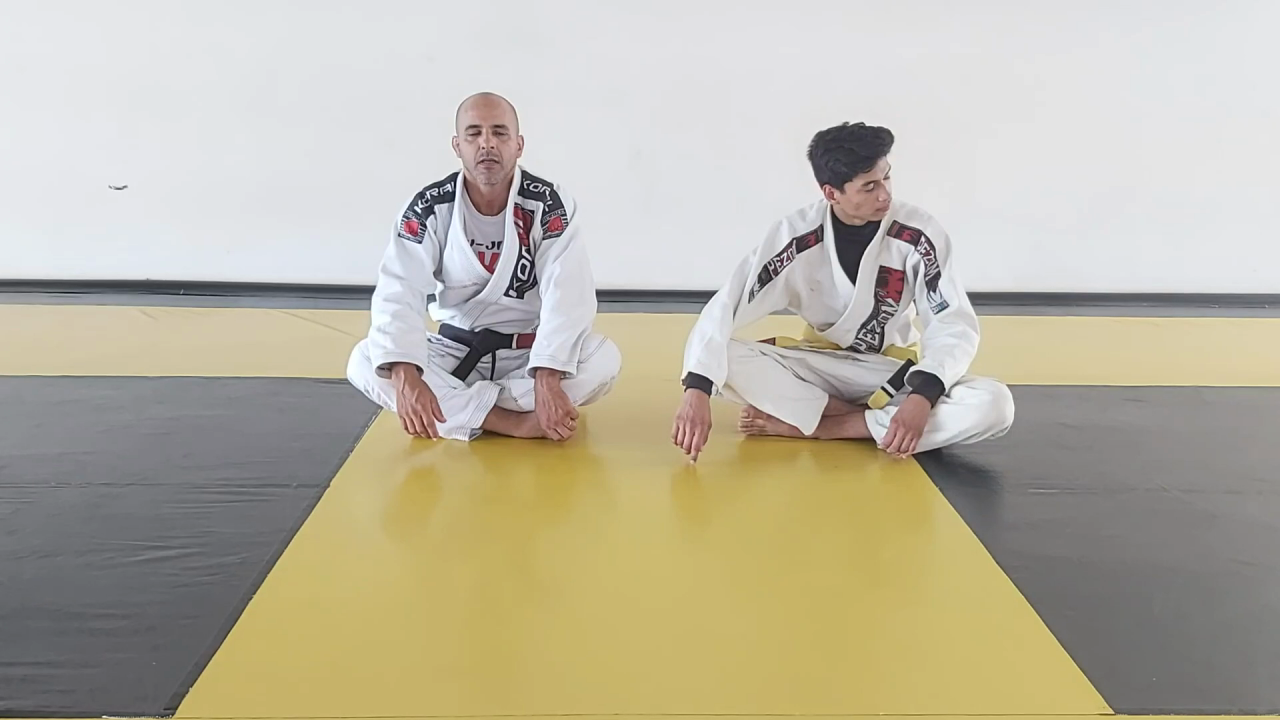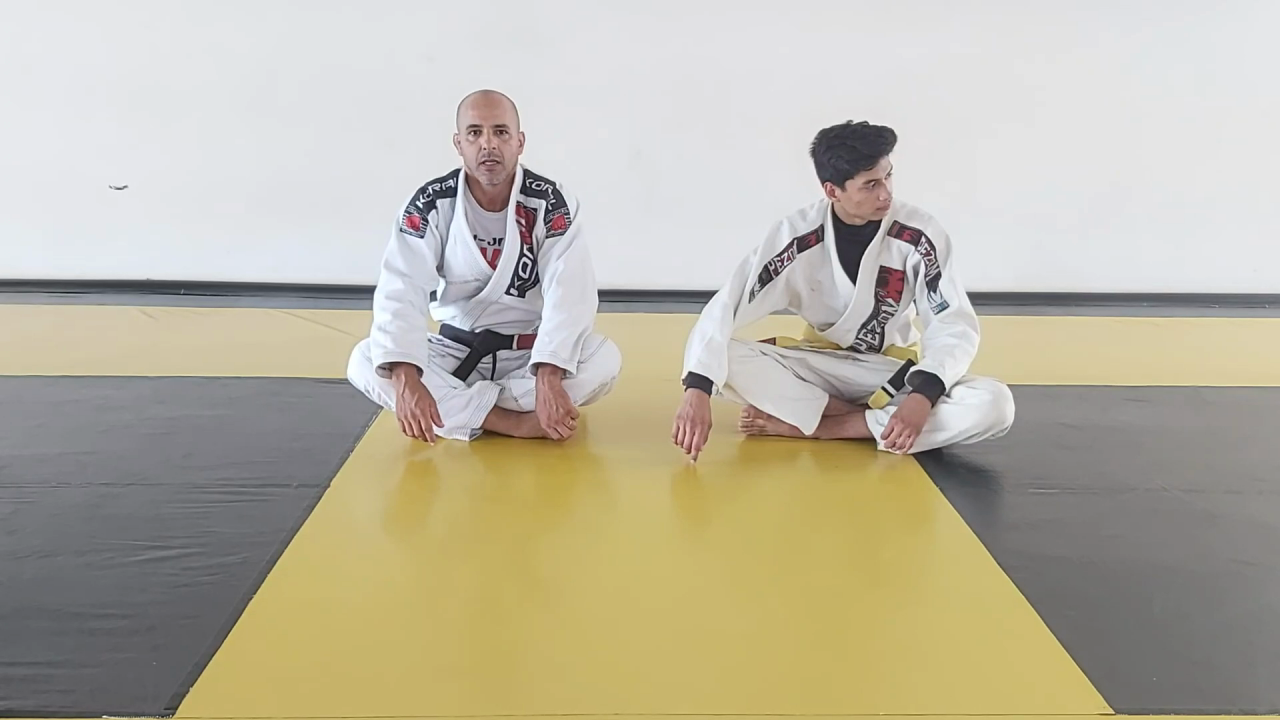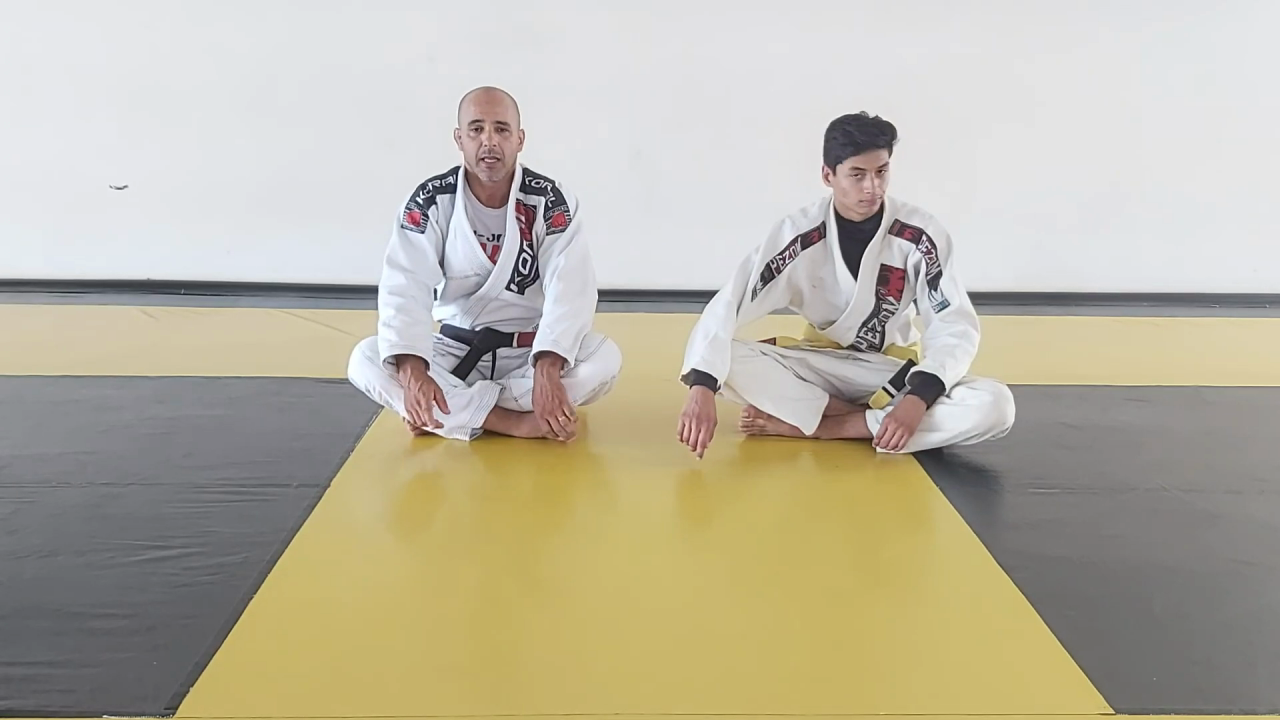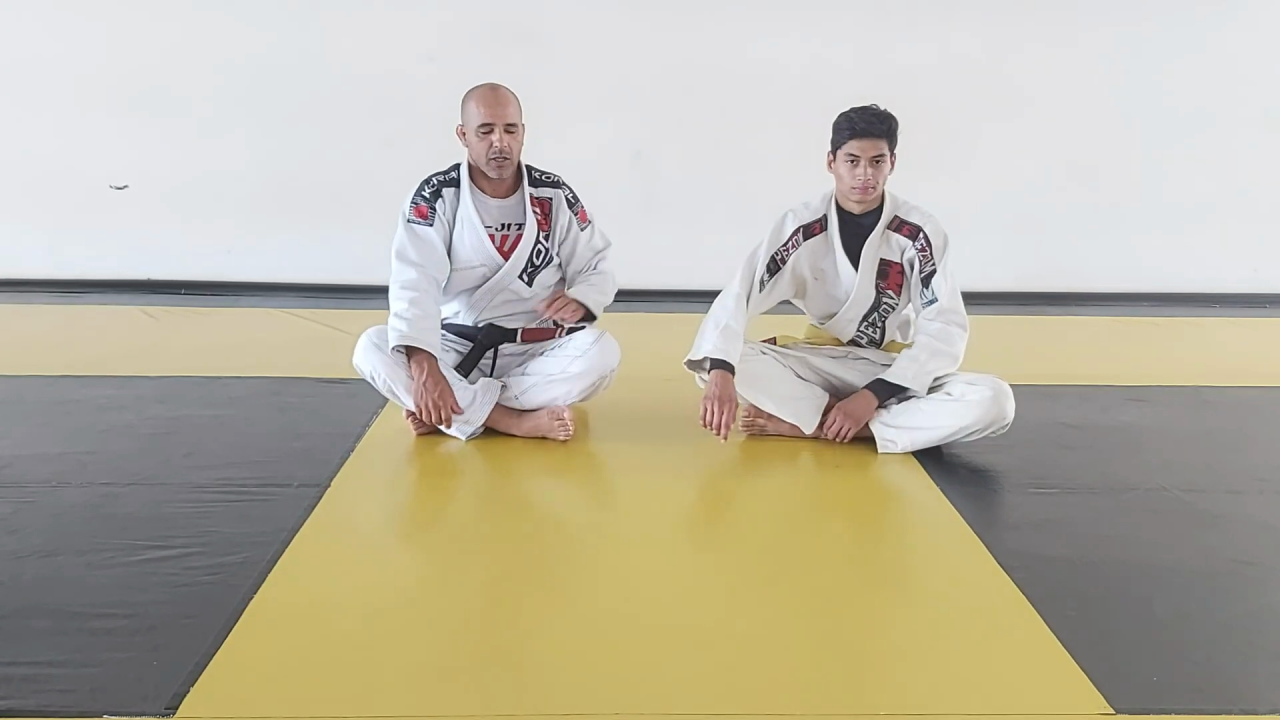
dt=0.4s
person 1, frame 1
left shoulder: (550, 204)
right shoulder: (429, 209)
left elbow: (567, 297)
right elbow: (398, 294)
left wrist: (548, 381)
right wrist: (406, 377)
left hip: (530, 353)
right hip: (456, 351)
left knee: (603, 359)
right knee: (365, 362)
left ankle: (454, 411)
right ankle: (516, 422)
person 1, frame 2
left shoulder: (552, 203)
right shoulder: (430, 206)
left elbow: (569, 296)
right elbow: (400, 292)
left wrist: (549, 380)
right wrist: (406, 380)
left hip: (531, 352)
right hip: (456, 350)
left knee: (603, 360)
right knee: (365, 362)
left ankle: (456, 410)
right ankle: (515, 421)
person 1, frame 3
left shoulder: (551, 201)
right shoulder: (429, 202)
left elbow: (570, 291)
right elbow: (404, 289)
left wrist: (548, 374)
right wrist: (413, 372)
left hip: (532, 352)
right hip: (457, 350)
left knee: (604, 359)
right knee: (366, 362)
left ankle: (458, 412)
right ankle: (515, 422)
person 1, frame 4
left shoulder: (555, 196)
right shoulder: (435, 197)
left elbow: (595, 269)
right elbow: (413, 285)
left wrist: (578, 300)
right wrist: (424, 366)
left hip: (536, 352)
right hip: (458, 348)
left knee: (602, 352)
right knee: (372, 349)
left ankle: (453, 413)
right ankle: (514, 420)
person 2, frame 1
left shoulder: (919, 233)
right shoulder: (796, 236)
left elbow: (953, 325)
right elbow: (725, 308)
left wrist: (922, 398)
right wrist: (697, 392)
left hip: (892, 373)
right hip: (819, 368)
left knee: (993, 405)
right knee: (725, 360)
left ankle: (819, 427)
person 2, frame 2
left shoulder: (919, 234)
right shoulder: (796, 235)
left elbow: (954, 326)
right elbow: (725, 308)
left wrist: (923, 397)
right wrist: (697, 392)
left hip: (892, 372)
right hip: (819, 368)
left knee: (993, 404)
right knee: (727, 360)
left ankle: (805, 424)
right ankle: (852, 416)
person 2, frame 3
left shoulder: (921, 233)
right shoulder: (798, 233)
left elbow: (954, 325)
right elbow: (728, 306)
left wrist: (918, 398)
right wrist: (703, 388)
left hip: (892, 372)
right hip: (819, 367)
left knee: (994, 406)
right knee: (728, 361)
left ankle: (823, 426)
person 2, frame 4
left shoulder: (920, 231)
right shoulder: (800, 226)
left elbow: (943, 328)
right elbow: (738, 297)
left wrist: (873, 395)
right wrist: (721, 374)
left hip: (891, 373)
right hip: (821, 364)
left knee: (994, 402)
right knee: (715, 367)
left ankle: (808, 423)
